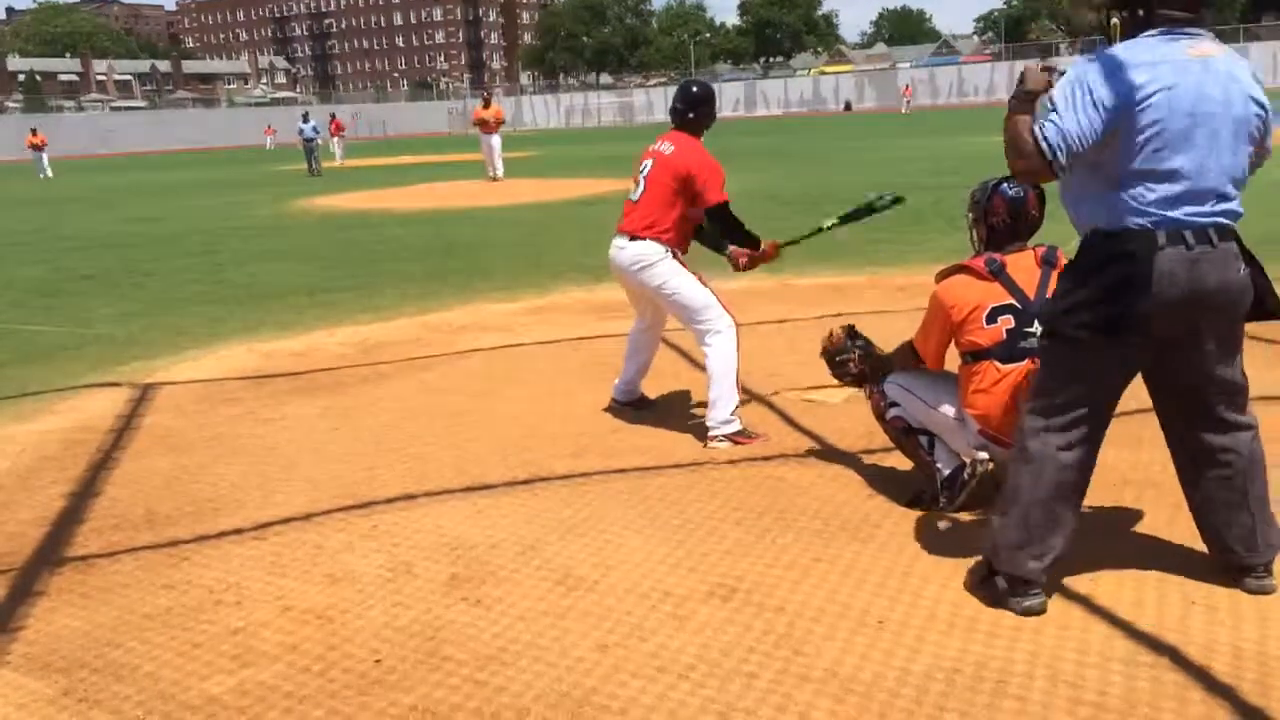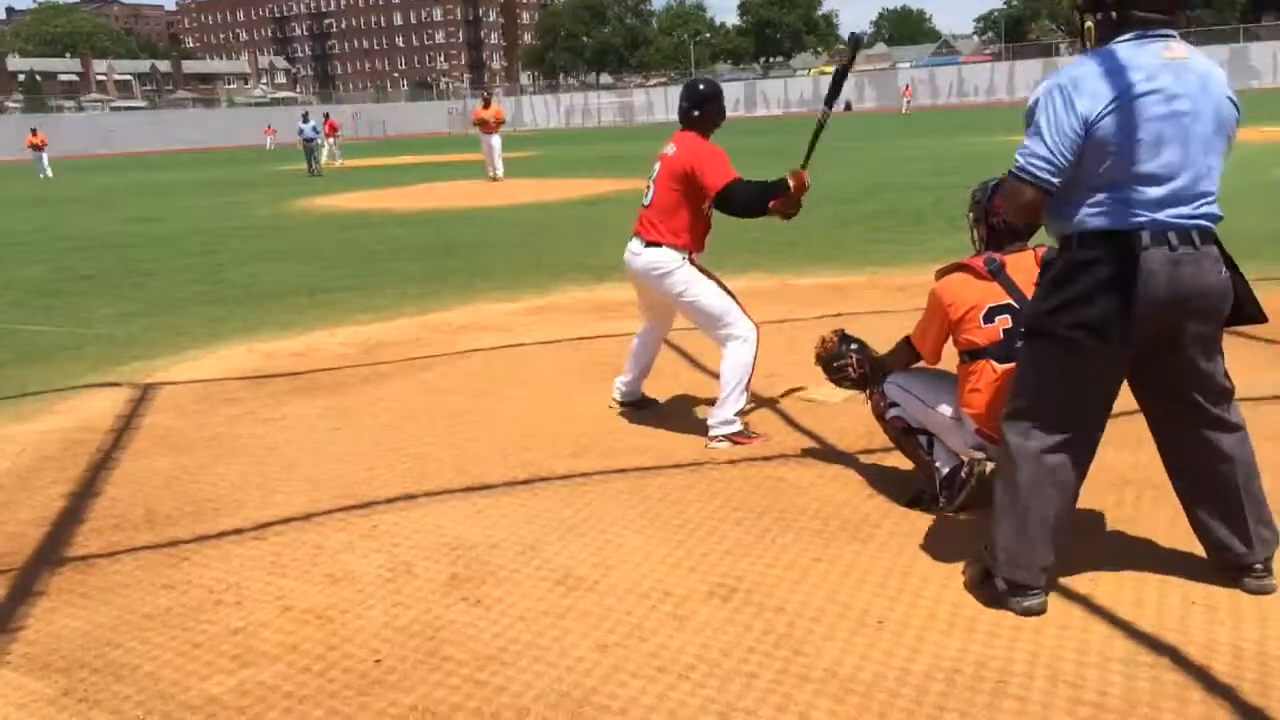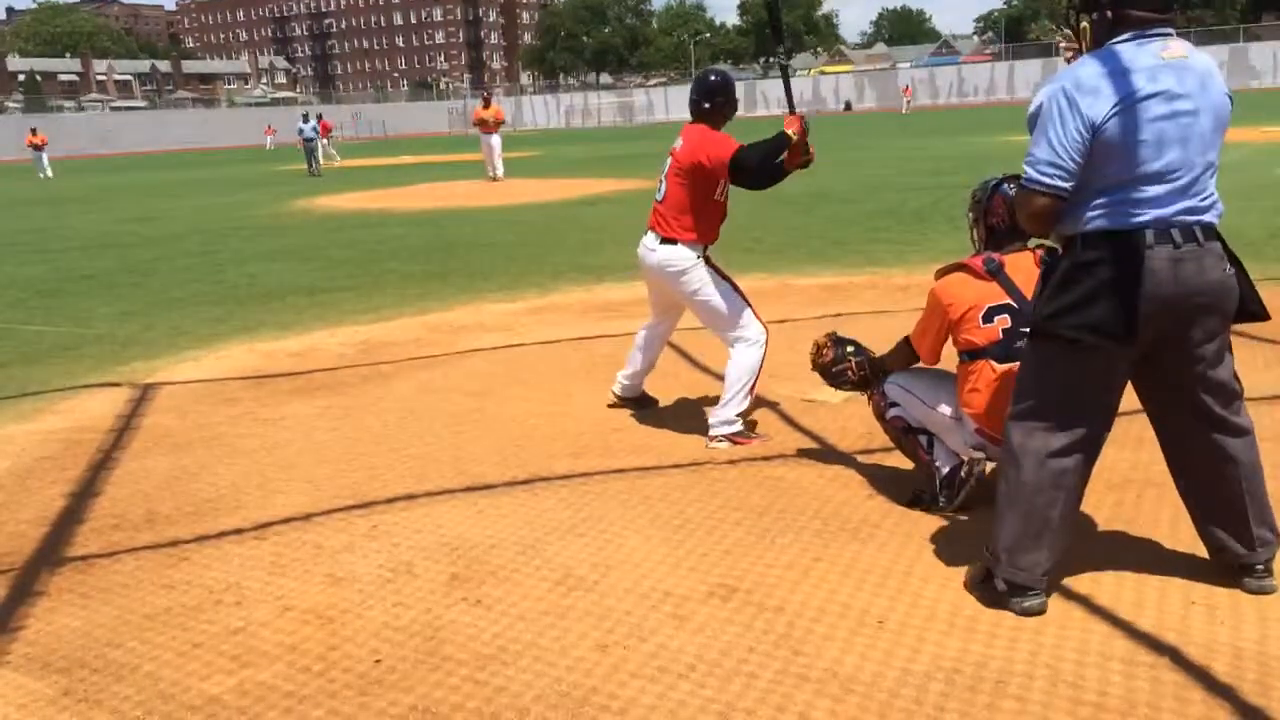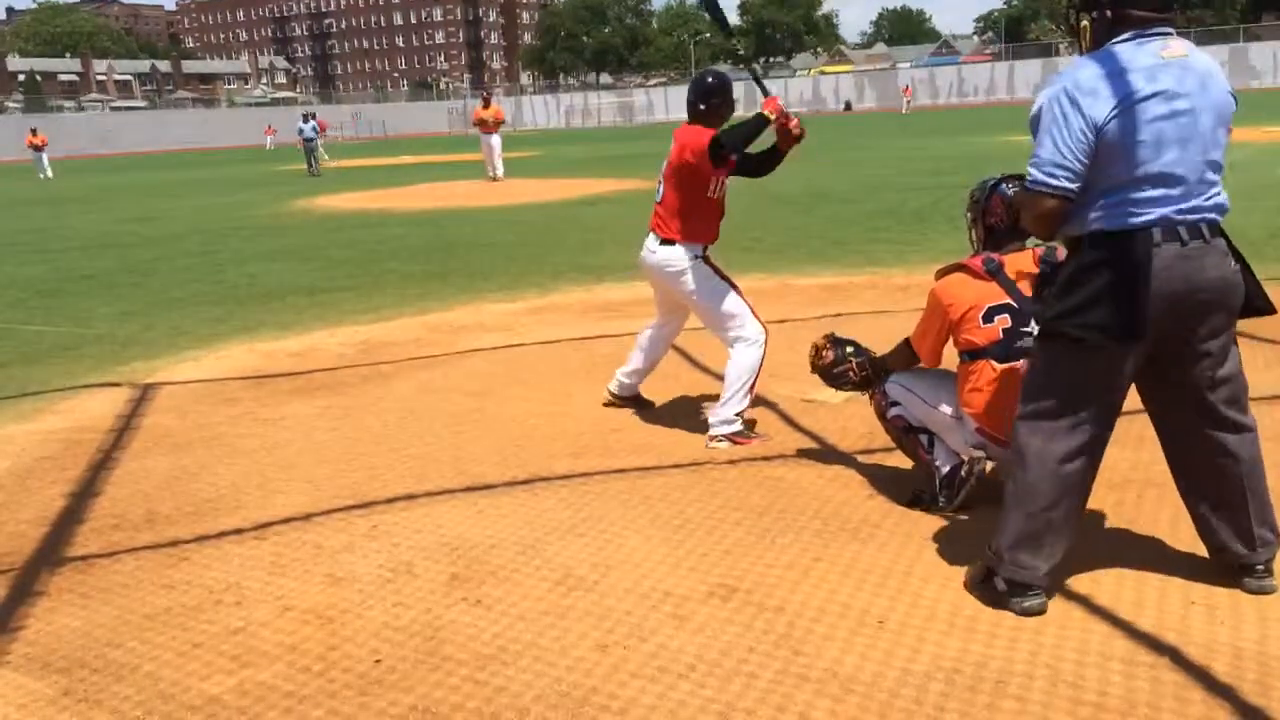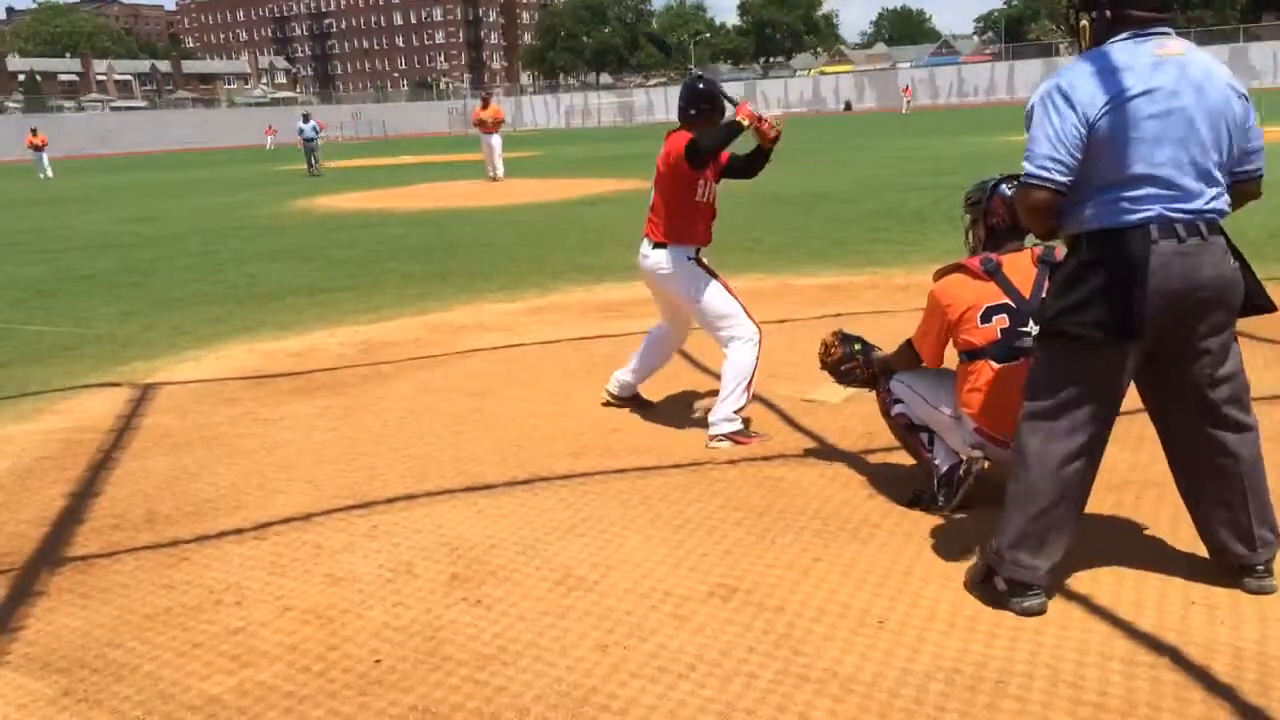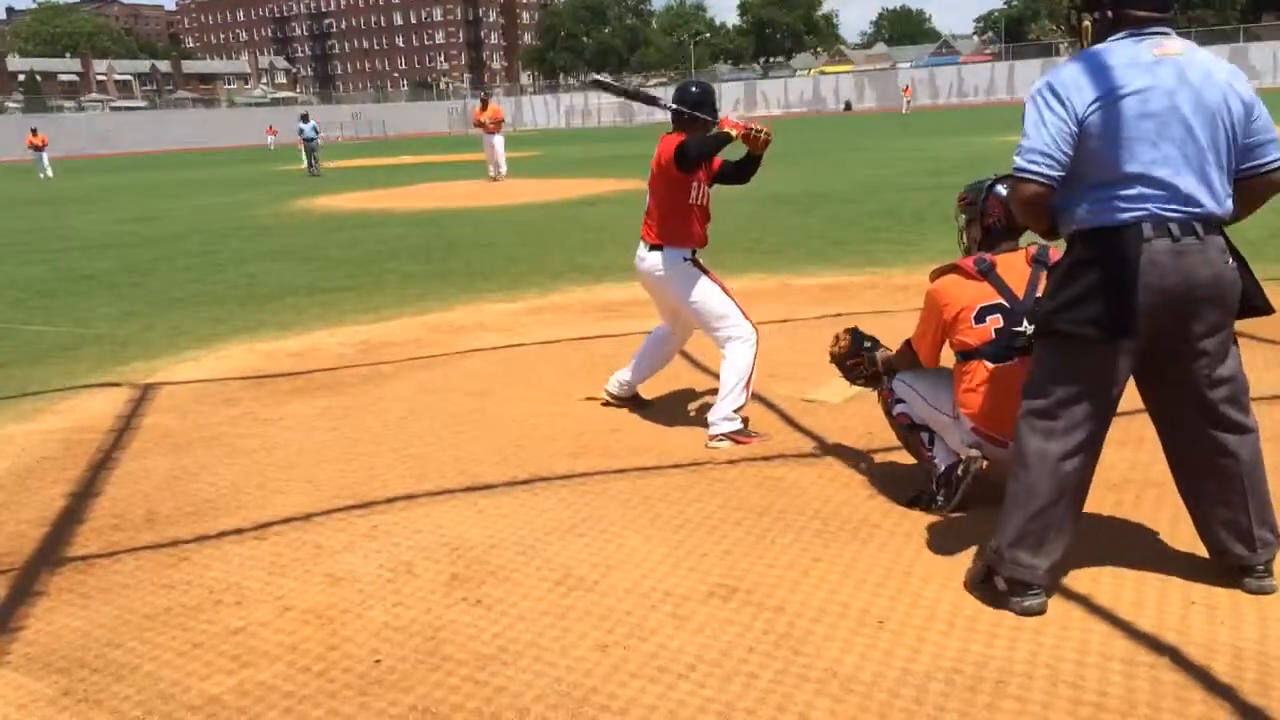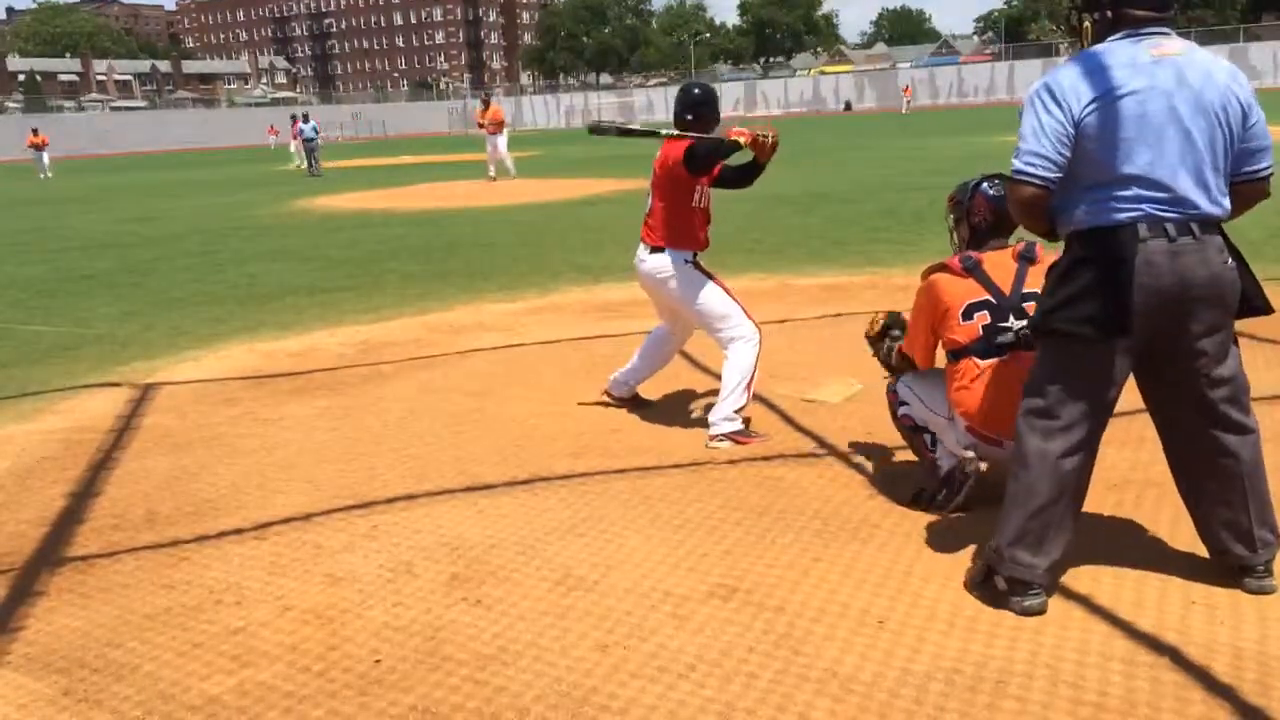
dt=0.2s
person 1, frame 1
left shoulder: (1110, 72)
left elbow: (1030, 163)
left wrist: (1022, 99)
left hip: (1126, 269)
right hip: (1218, 264)
left knee: (1056, 424)
right knee: (1220, 419)
left ankle: (1017, 574)
person 1, frame 2
left shoulder: (1081, 80)
right shoulder: (1216, 79)
left elbow: (1024, 201)
left wrist: (1010, 188)
left hip: (1107, 273)
right hip: (1199, 267)
left knee: (1042, 427)
right knee: (1208, 419)
left ankle: (1016, 575)
person 1, frame 3
left shoulder: (1080, 84)
right shoulder: (1209, 75)
left elbow: (1038, 208)
left wrist: (1025, 212)
left hip: (1111, 273)
right hip: (1203, 266)
left knee: (1049, 425)
right knee: (1214, 420)
left ankle: (1017, 575)
person 1, frame 4
left shoulder: (1082, 84)
right shoulder: (1212, 74)
left elbow: (1043, 209)
left wrist: (1028, 214)
left hip: (1117, 272)
right hip: (1207, 263)
left knee: (1056, 425)
right knee: (1218, 418)
left ankle: (1019, 575)
person 1, frame 5
left shoulder: (1078, 81)
right shoulder: (1221, 76)
left elbow: (1039, 199)
left wrist: (1050, 227)
left hip: (1116, 270)
right hip: (1208, 262)
left knee: (1059, 424)
right knee: (1218, 417)
left ankle: (1019, 574)
person 1, frame 6
left shoulder: (1073, 79)
right shoulder: (1226, 75)
left elbow: (1029, 193)
left wrist: (1056, 229)
left hip: (1112, 268)
right hip: (1205, 263)
left knee: (1057, 422)
right knee: (1218, 417)
left ankle: (1019, 573)
person 1, frame 7
left shoulder: (1072, 80)
right shoulder: (1226, 76)
left elbow: (1027, 194)
left wrist: (1058, 230)
left hip: (1110, 268)
right hip: (1204, 264)
left knee: (1056, 421)
right knee: (1219, 416)
left ankle: (1019, 573)
person 2, frame 1
left shoulder: (656, 148)
right shoulder: (701, 159)
right elbow: (721, 219)
left wrist: (728, 250)
right wrist: (756, 246)
left hip: (621, 250)
right hip: (651, 256)
left knee: (649, 320)
right knee: (719, 329)
left ankle: (625, 392)
right ankle: (722, 426)
person 2, frame 2
left shoulder: (676, 146)
right shoulder: (703, 152)
left elbow: (721, 202)
right elbow: (737, 198)
left wrist: (773, 204)
right wrist: (786, 186)
left hip: (638, 254)
right hip: (666, 262)
left knee: (656, 323)
right knee: (740, 333)
left ankle: (627, 392)
right ankle: (724, 427)
person 2, frame 3
left shoulder: (691, 137)
right shoulder: (708, 142)
left elbow: (749, 177)
right elbow: (748, 165)
left wrist: (788, 163)
right wrist: (788, 135)
left hip: (652, 248)
right hip: (680, 258)
left knee: (661, 321)
right knee: (749, 335)
left ankle: (627, 388)
right ankle: (725, 426)
person 2, frame 4
left shoulder: (691, 137)
right shoulder: (695, 139)
left elbow: (752, 166)
right elbow: (726, 148)
left wrist: (782, 144)
right wrist: (767, 115)
left hip: (656, 250)
right hip: (680, 258)
left knee: (667, 322)
right knee: (749, 335)
left ankle: (622, 388)
right ankle: (724, 426)
person 2, frame 5
left shoulder: (691, 145)
right shoulder: (679, 145)
left elbow: (744, 168)
right elbow: (700, 152)
left wrist: (765, 144)
right wrist: (741, 121)
left hip: (657, 255)
right hip: (675, 260)
left knee: (675, 326)
right knee: (743, 335)
left ankle: (621, 388)
right ankle: (724, 426)
person 2, frame 6
left shoulder: (696, 153)
right shoulder: (672, 147)
left elbow: (736, 175)
right elbow: (689, 156)
left wrist: (755, 151)
right wrist: (727, 133)
left hip: (655, 257)
right hip: (670, 261)
left knee: (676, 327)
right knee: (741, 335)
left ankle: (620, 387)
right ankle: (724, 426)
person 2, frame 7
left shoulder: (688, 150)
right shoulder: (676, 150)
left elbow: (736, 179)
right elbow: (699, 159)
left wrist: (760, 157)
right wrist: (735, 140)
left hip: (653, 259)
right hip: (671, 264)
left knee: (676, 327)
right knee: (744, 335)
left ankle: (621, 387)
right ankle: (724, 426)
person 3, frame 1
left shoulder: (956, 286)
right shoulder: (1064, 273)
left elbow: (917, 359)
left hip: (987, 435)
left knee: (887, 386)
left ankle: (953, 472)
person 3, frame 2
left shoulder: (955, 285)
left elbow: (910, 354)
left wrist: (871, 368)
left hip: (986, 433)
left knee: (887, 387)
left ankle: (948, 472)
person 3, frame 3
left shoulder: (955, 284)
left elbow: (911, 353)
left wrist: (871, 368)
left hip: (987, 433)
left knee: (888, 388)
left ankle: (947, 472)
person 3, frame 4
left shoulder: (954, 285)
left elbow: (913, 355)
left wrist: (872, 368)
left hip: (990, 433)
left knee: (891, 388)
left ankle: (948, 472)
person 3, frame 5
left shoulder: (955, 285)
left elbow: (914, 357)
left wrist: (876, 366)
left hip: (991, 434)
left knee: (895, 385)
left ankle: (949, 471)
person 3, frame 6
left shoulder: (949, 285)
left elbow: (914, 358)
left wrist: (880, 362)
left hip: (987, 434)
left knee: (898, 385)
left ankle: (948, 470)
person 3, frame 7
left shoulder: (940, 284)
right shoulder: (1051, 268)
left elbow: (911, 363)
left wrist: (887, 354)
left hip: (982, 435)
left knee: (903, 387)
left ankle: (949, 471)
